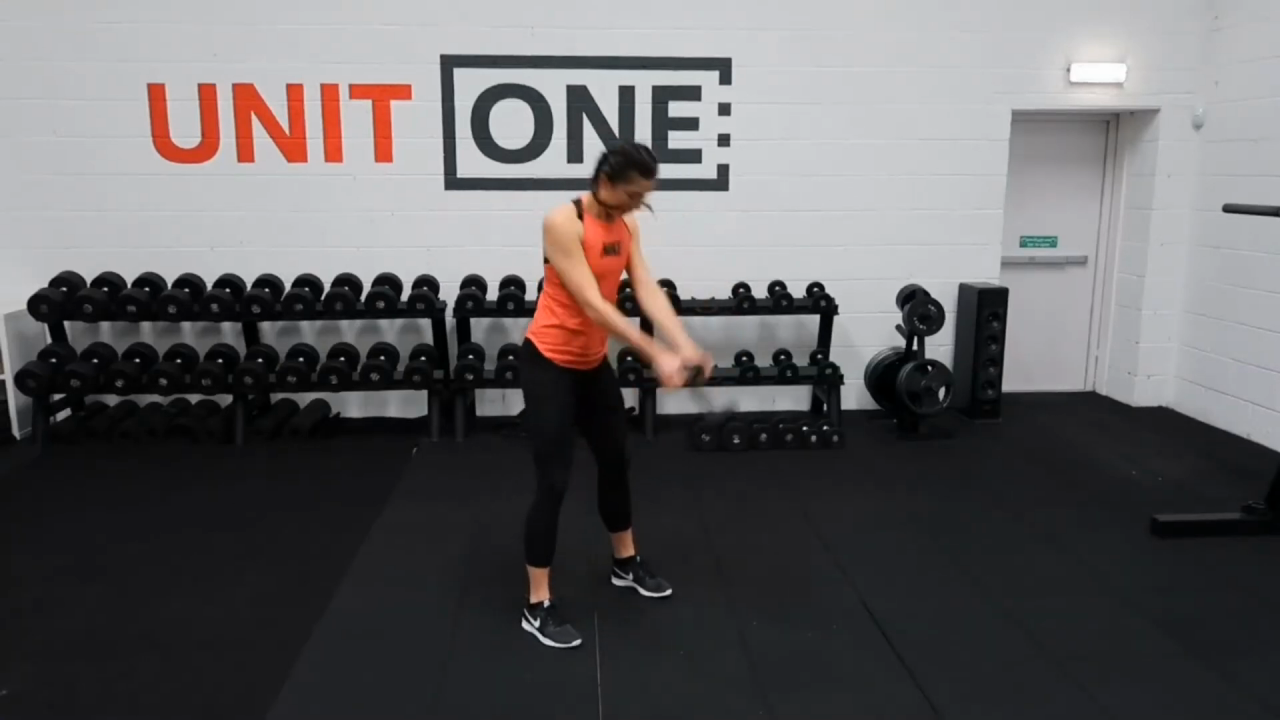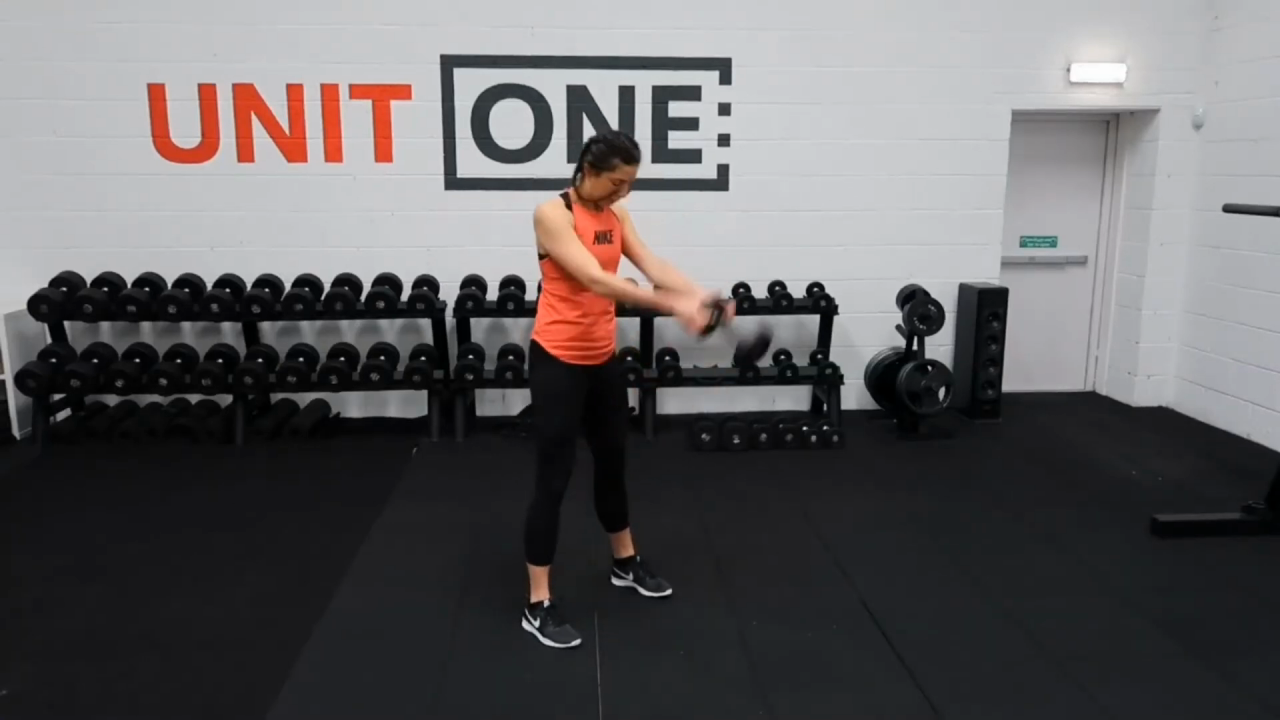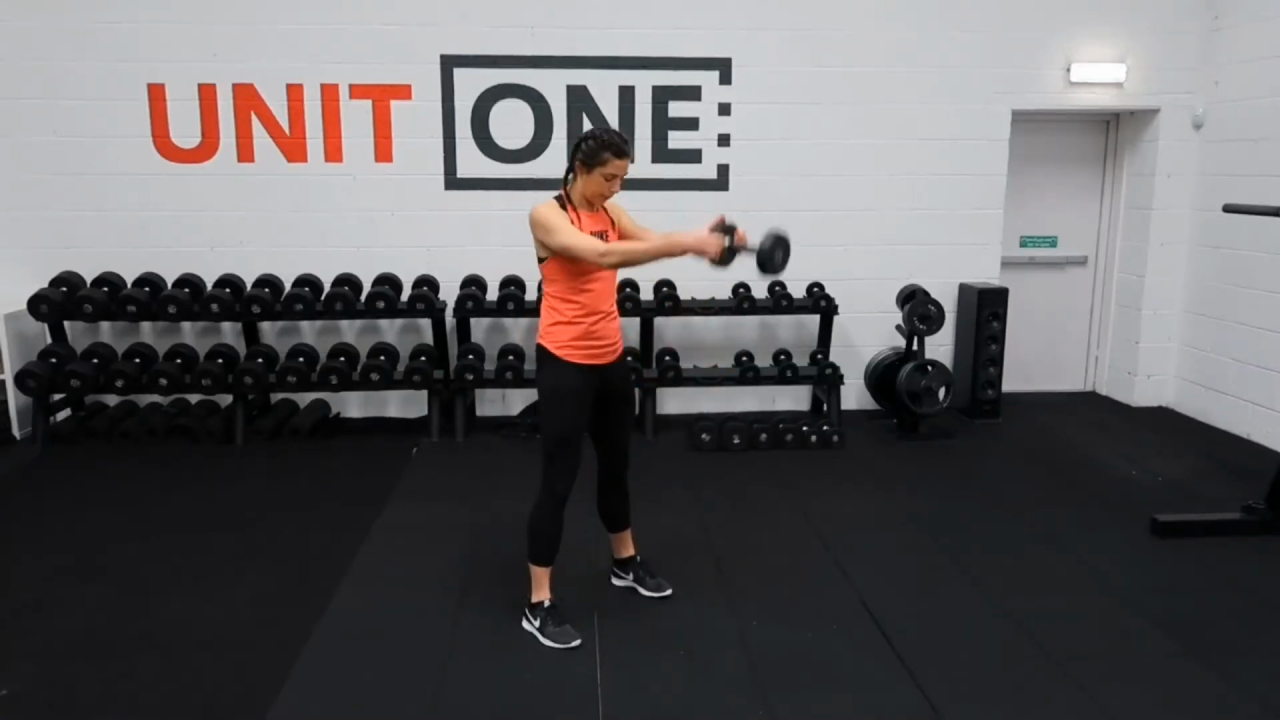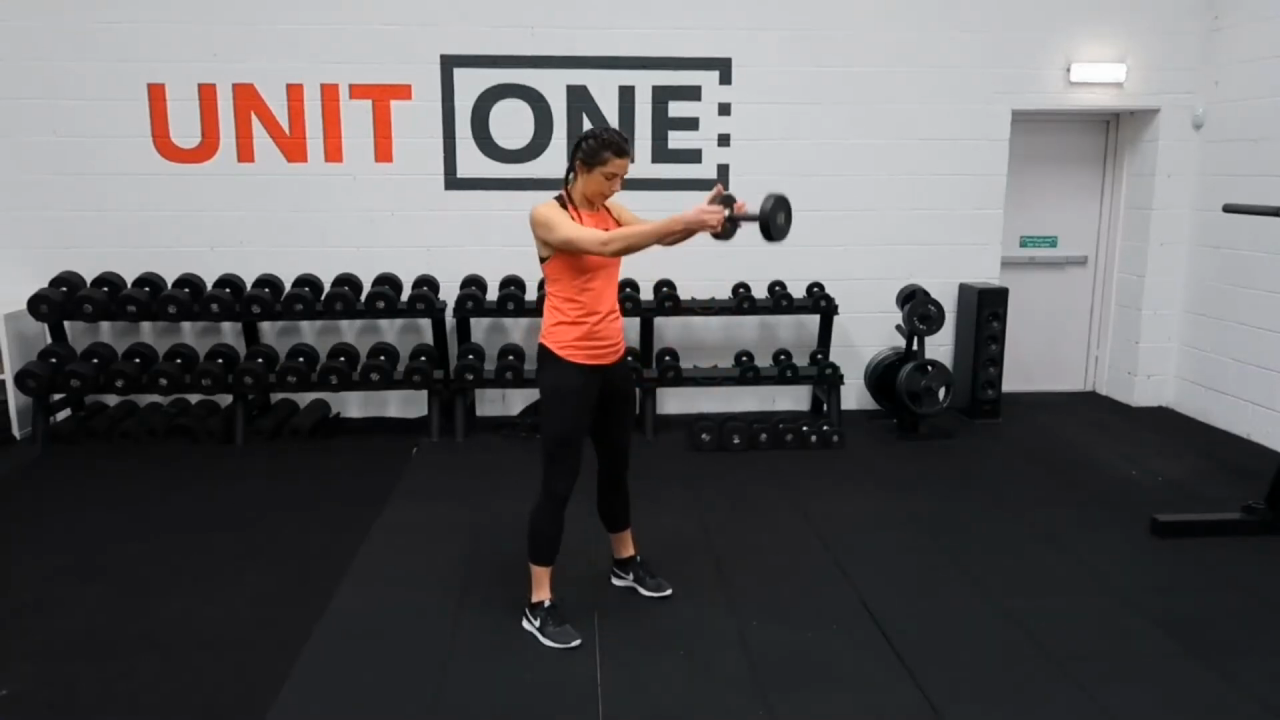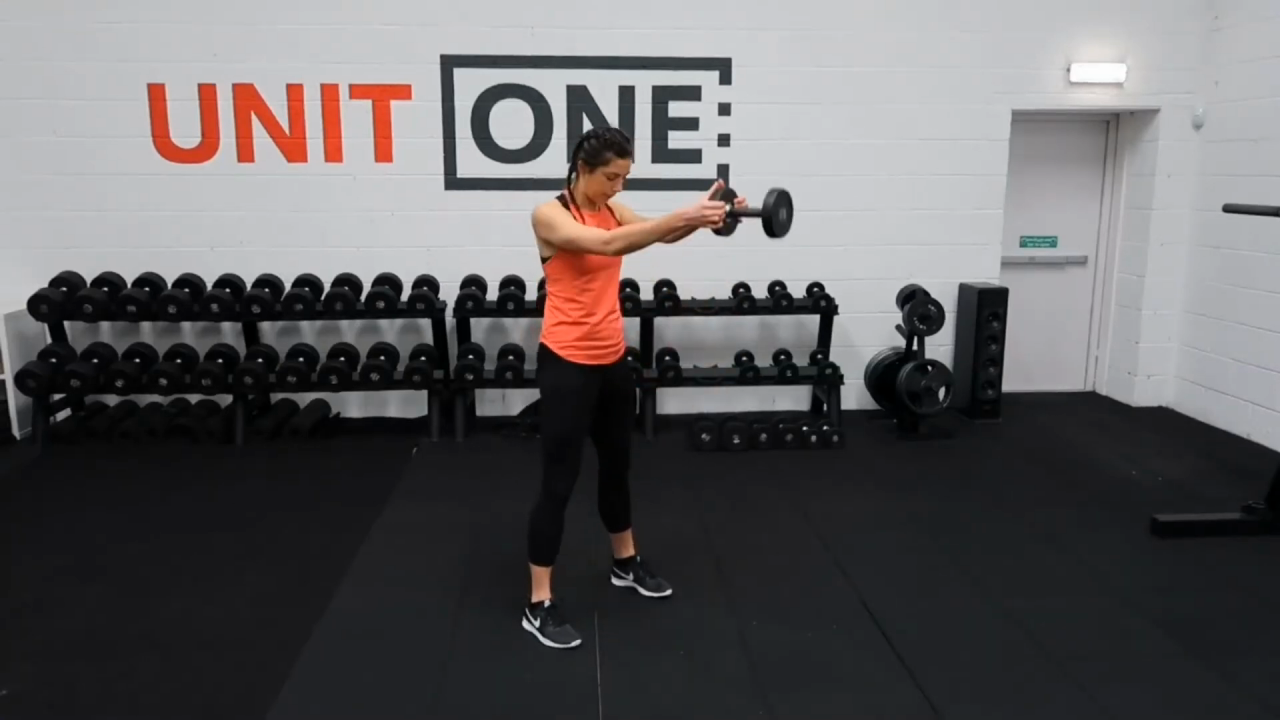
dt=0.1s
person 1, frame 1
left shoulder: (626, 226)
right shoulder: (562, 222)
left elbow: (647, 290)
right elbow: (592, 304)
left wrist: (683, 346)
right wrist: (655, 355)
left hip: (593, 363)
right hip: (548, 363)
left knee: (615, 463)
right knee: (554, 482)
left ankle: (625, 564)
right ankle: (538, 606)
person 1, frame 2
left shoulder: (616, 215)
right shoulder: (551, 214)
left elbow: (652, 266)
right elbow: (596, 280)
left wrist: (697, 295)
right wrist: (672, 306)
left hip: (603, 361)
right hip: (557, 363)
left knee: (613, 464)
right knee: (553, 480)
left ankle: (625, 563)
right ankle: (538, 605)
person 1, frame 3
left shoulder: (609, 212)
right shoulder: (547, 215)
left elbow: (652, 243)
right elbow: (601, 257)
left wrist: (701, 240)
right wrist: (687, 243)
left hip: (611, 361)
right hip: (565, 364)
left knee: (615, 466)
right knee: (559, 481)
left ankle: (625, 562)
right ankle: (539, 605)
person 1, frame 4
left shoulder: (609, 208)
right shoulder: (547, 215)
left elbow: (660, 235)
right elbow: (605, 244)
left wrist: (701, 218)
right wrist: (684, 218)
left hip: (613, 362)
right hip: (567, 365)
left knee: (616, 466)
right knee: (559, 482)
left ankle: (625, 562)
right ankle: (539, 606)
person 1, frame 5
left shoulder: (610, 208)
right shoulder: (549, 215)
left elbow: (662, 233)
right elbow: (608, 244)
left wrist: (702, 214)
right wrist: (685, 214)
left hip: (613, 362)
right hip: (567, 365)
left knee: (617, 466)
right knee: (559, 483)
left ankle: (625, 562)
right ankle: (538, 606)
